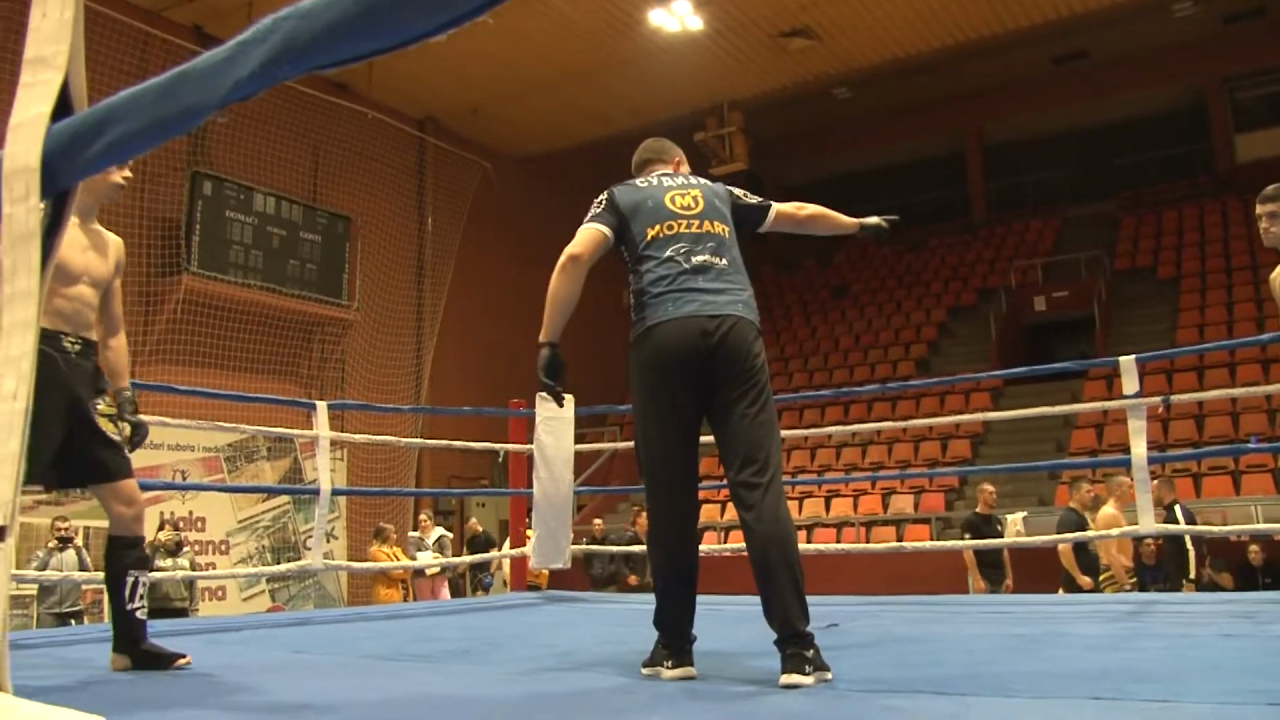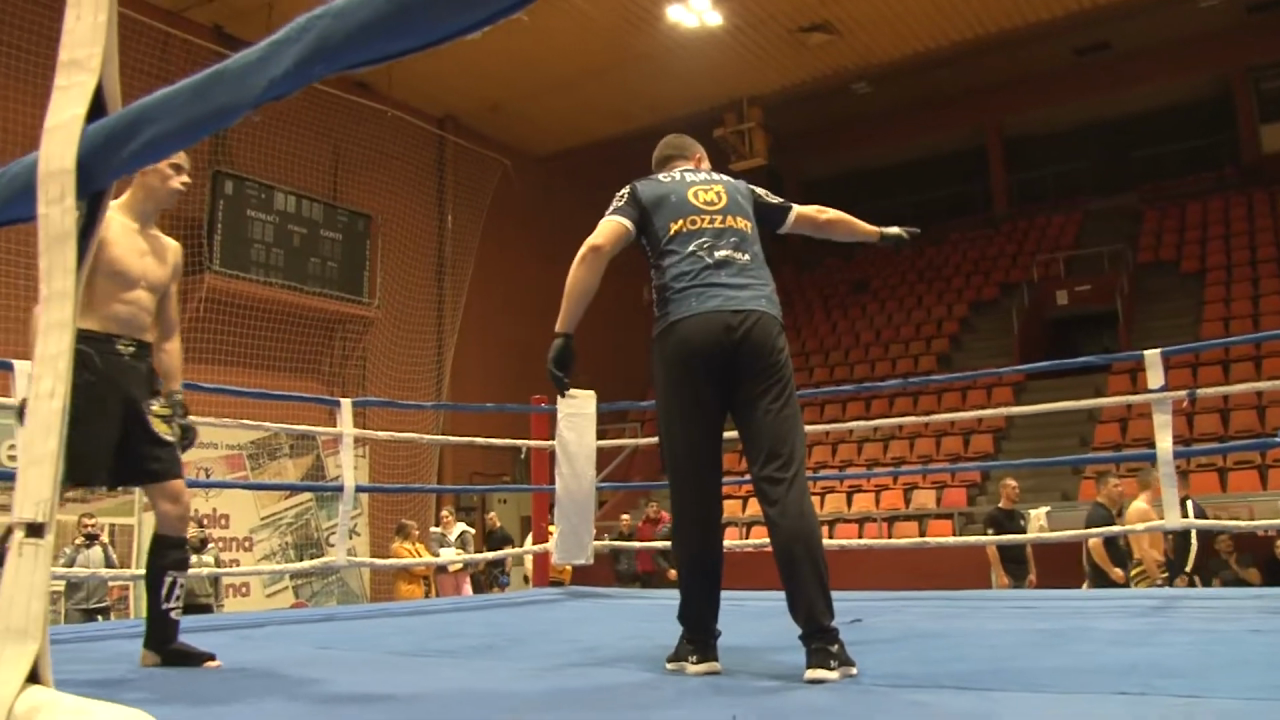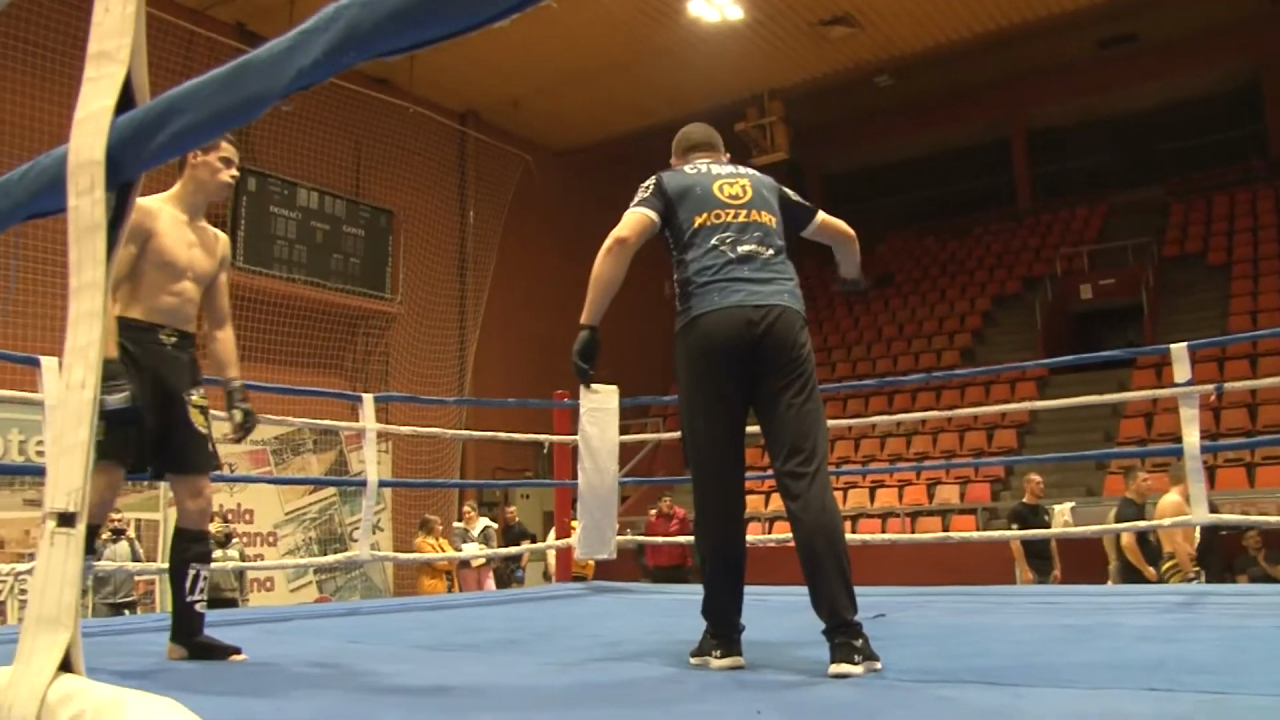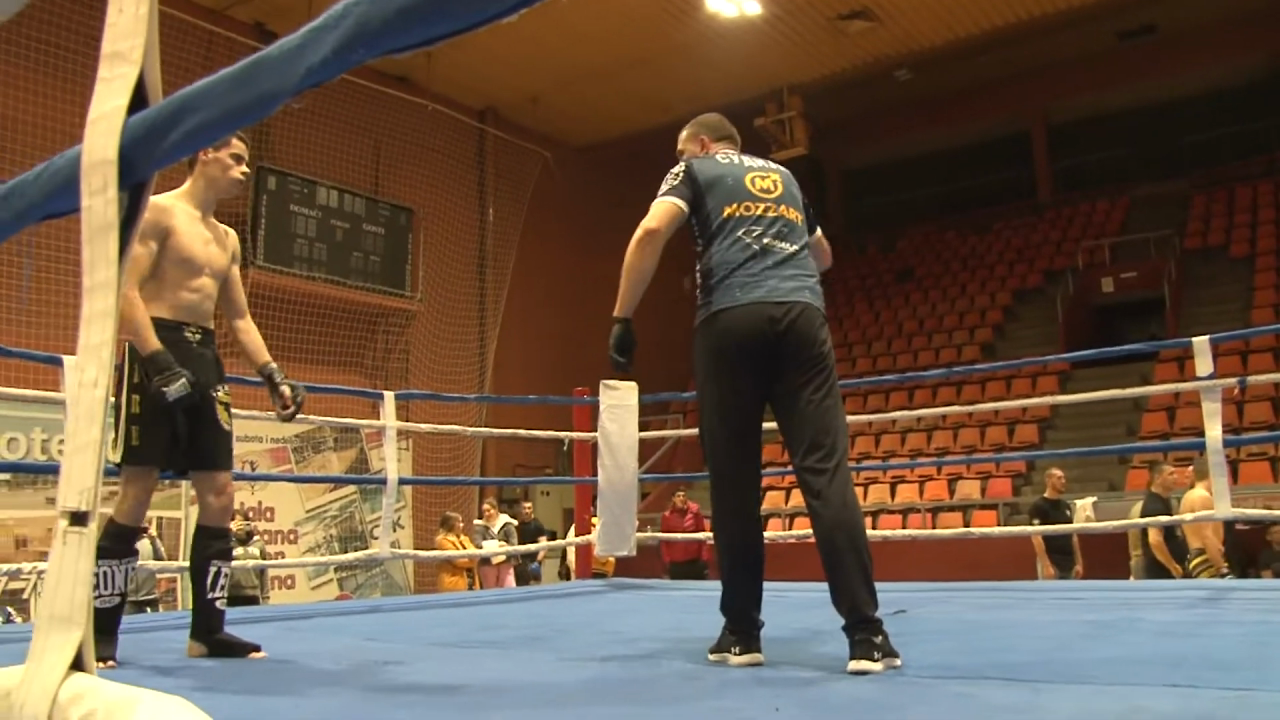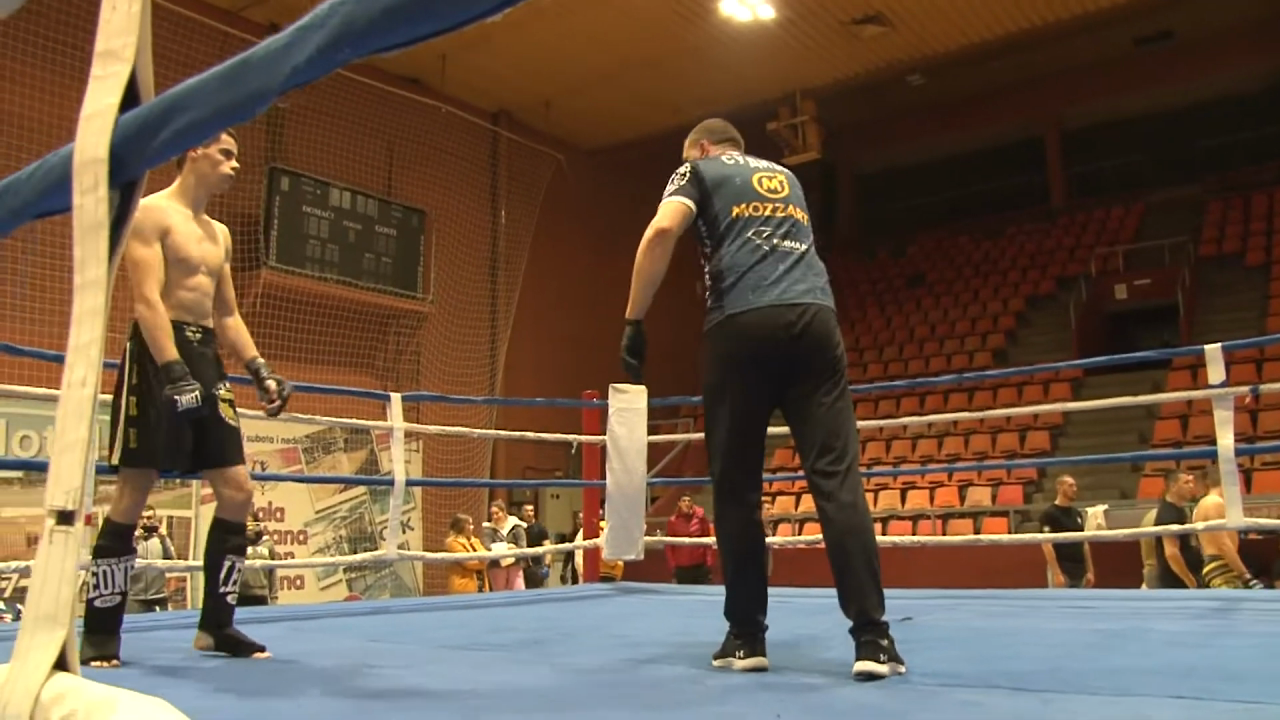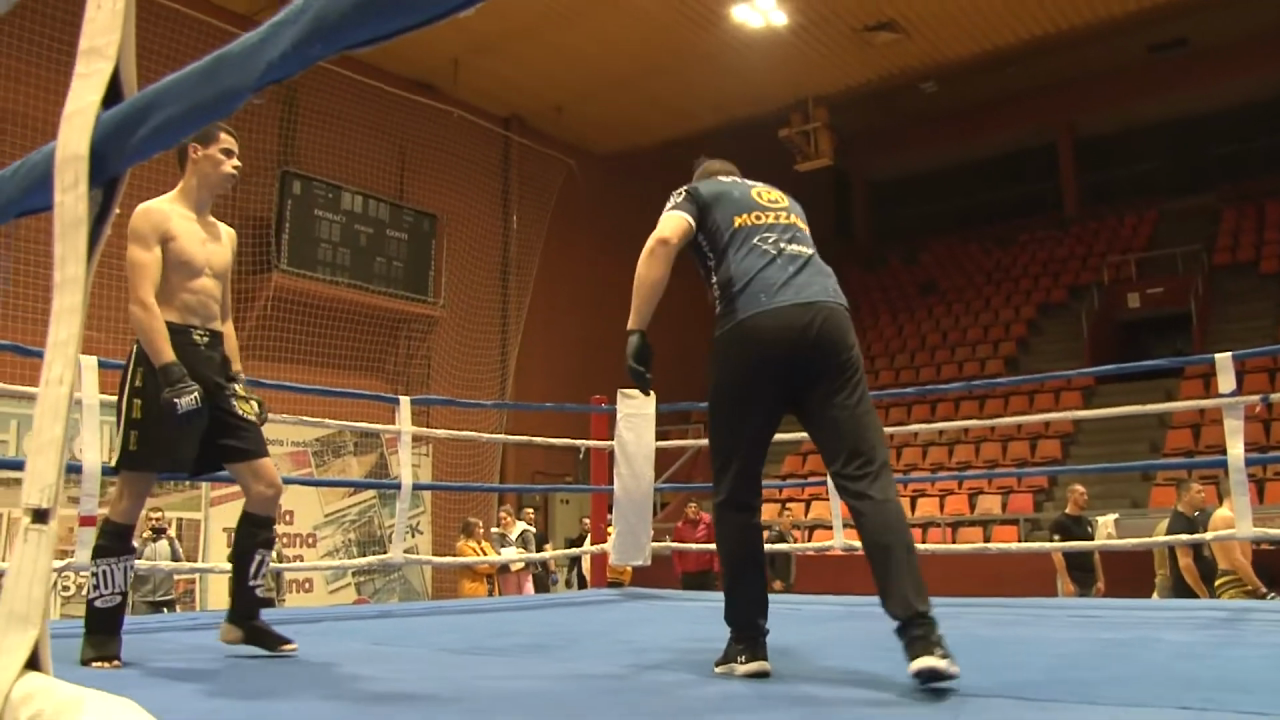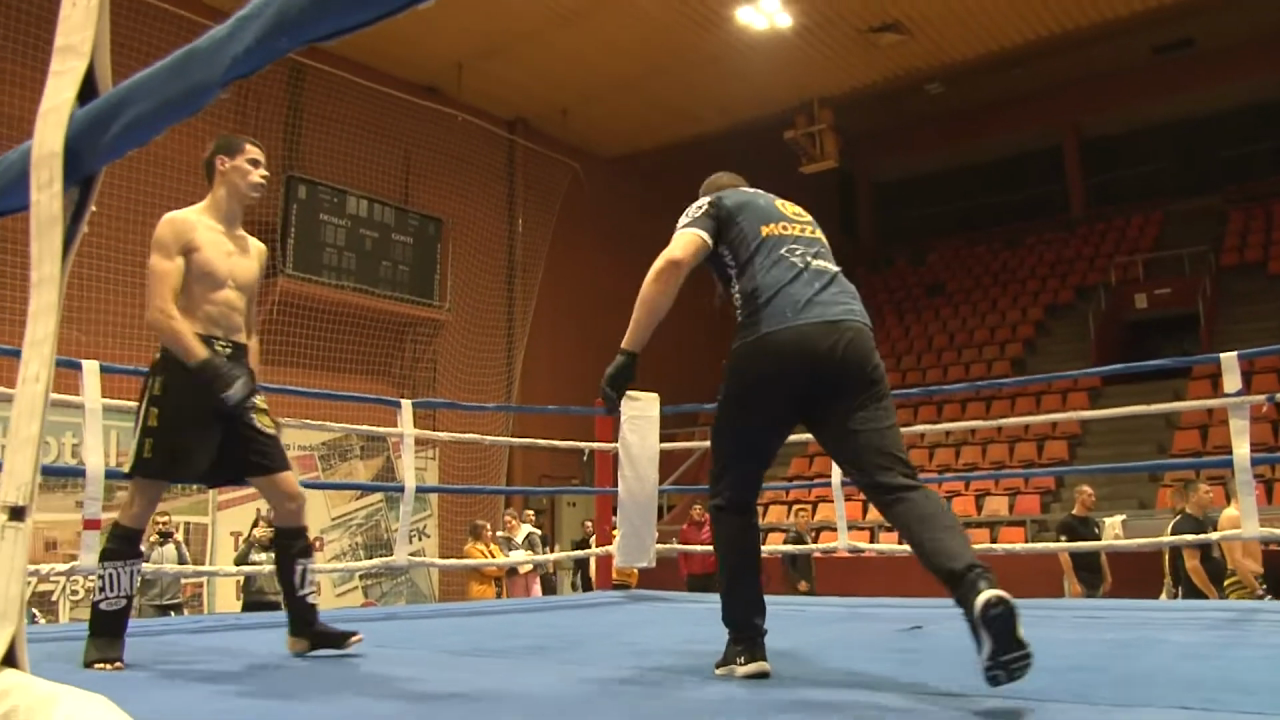
dt=0.2s
person 1, frame 1
left shoulder: (619, 197)
right shoulder: (718, 193)
left elbow: (575, 257)
right elbow: (800, 214)
left wrist: (549, 343)
right wrist: (859, 223)
left hip: (663, 336)
right hip: (733, 330)
left knee: (670, 496)
right knee: (759, 487)
left ankle: (673, 646)
right ankle: (797, 648)
person 1, frame 2
left shoulder: (642, 192)
right shoulder: (740, 191)
left elbow: (595, 248)
right elbow: (818, 218)
left wrist: (563, 334)
right wrist: (879, 233)
left hip: (687, 331)
right hip: (758, 325)
left knee: (694, 490)
right knee: (783, 483)
left ankle: (698, 642)
right ankle: (822, 643)
person 1, frame 3
left shoulder: (666, 182)
right shoulder: (765, 184)
left elbow: (621, 242)
right elbow: (842, 233)
left wrist: (588, 328)
right wrist: (850, 270)
left hip: (710, 326)
right hip: (780, 320)
left knee: (717, 485)
right knee: (806, 477)
left ankle: (722, 636)
right ankle: (846, 638)
person 1, frame 4
left shoulder: (693, 171)
right shoulder: (785, 178)
left elbow: (650, 233)
right elbow: (824, 256)
left wrist: (622, 320)
left hip: (729, 321)
right hip: (800, 316)
left knee: (734, 481)
right knee: (826, 473)
left ankle: (741, 633)
right ankle: (865, 635)
person 1, frame 5
left shoulder: (698, 171)
right shoulder: (787, 177)
left elbow: (661, 231)
left wrist: (634, 322)
left hip: (741, 324)
right hip: (813, 317)
left knee: (737, 486)
right knee: (837, 477)
left ankle: (745, 637)
right ankle: (871, 638)
person 1, frame 6
left shoulder: (696, 192)
right shoulder: (787, 200)
left elbow: (662, 242)
left wrist: (637, 333)
left hip: (753, 330)
right hip: (825, 318)
left knee: (736, 492)
right knee: (867, 478)
left ankle: (747, 642)
right ankle: (918, 634)
person 1, frame 7
left shoulder: (712, 205)
right shoulder: (802, 215)
left elbow: (672, 262)
left wrist: (628, 352)
left hip: (773, 344)
right hip: (849, 336)
left knee: (732, 496)
right knee: (898, 483)
left ankle: (745, 643)
right ankle: (977, 590)
person 2, frame 1
left shoulder: (111, 246)
left wrist: (126, 402)
left hip: (84, 372)
right hip: (36, 362)
left knee: (128, 504)
left ankle: (129, 642)
person 2, frame 2
left shoulder: (170, 251)
right shoulder: (93, 225)
left wrist: (177, 404)
left hip: (139, 378)
right hip: (88, 364)
left knee: (175, 504)
left ankle: (161, 640)
person 2, frame 3
left shoulder: (217, 242)
right shoulder: (144, 213)
left elbow: (219, 326)
right elbow: (102, 291)
left wrist: (236, 393)
right wrist: (109, 366)
left hip: (181, 364)
right hip: (134, 354)
left knee: (198, 500)
right knee: (103, 487)
left ankle: (189, 634)
person 2, frame 4
left shoulder: (227, 238)
right shoulder: (158, 212)
left elbow: (239, 317)
right elbow: (126, 293)
left wrist: (274, 377)
right wrist: (159, 360)
left hip: (204, 360)
right hip: (156, 355)
left knee: (219, 497)
right knee: (137, 491)
left ankle: (207, 630)
right ankle: (101, 630)
person 2, frame 5
left shoulder: (219, 234)
right shoulder: (151, 213)
right elbow: (146, 301)
left wrist: (260, 371)
right wrist: (173, 369)
left hip: (204, 362)
right hip: (156, 359)
left knee: (237, 492)
right knee: (133, 492)
left ankle: (216, 624)
right ankle: (101, 630)
person 2, frame 6
left shoulder: (225, 236)
right shoulder: (153, 217)
right elbow: (141, 303)
left wrist: (238, 380)
right wrist: (172, 373)
left hip: (213, 365)
right hip: (161, 362)
left knee: (266, 486)
right knee: (132, 495)
left ankle: (244, 617)
right ankle: (101, 631)
person 2, frame 7
left shoulder: (255, 250)
right shoulder: (178, 227)
right elbow: (159, 312)
left wrist: (252, 385)
right wrist: (210, 368)
left hip: (237, 378)
right hip: (186, 371)
left knee: (289, 499)
right knee: (142, 501)
left ankle: (305, 626)
right ankle: (105, 632)
